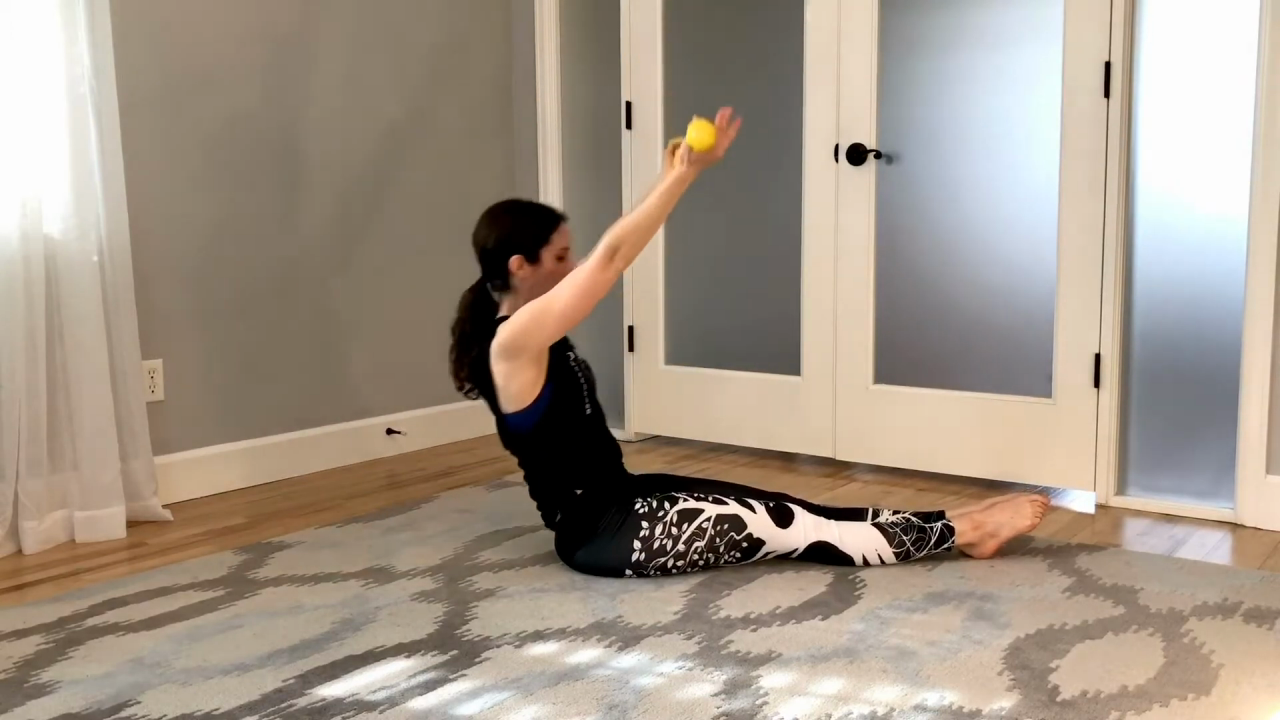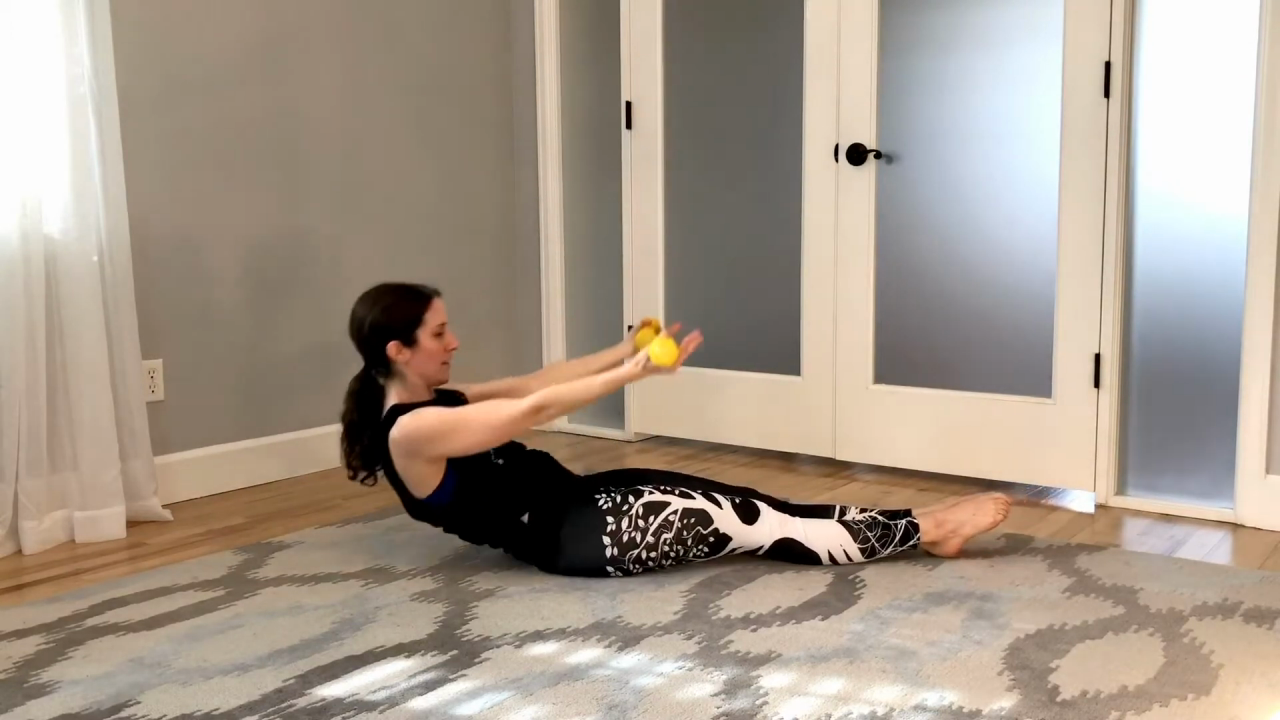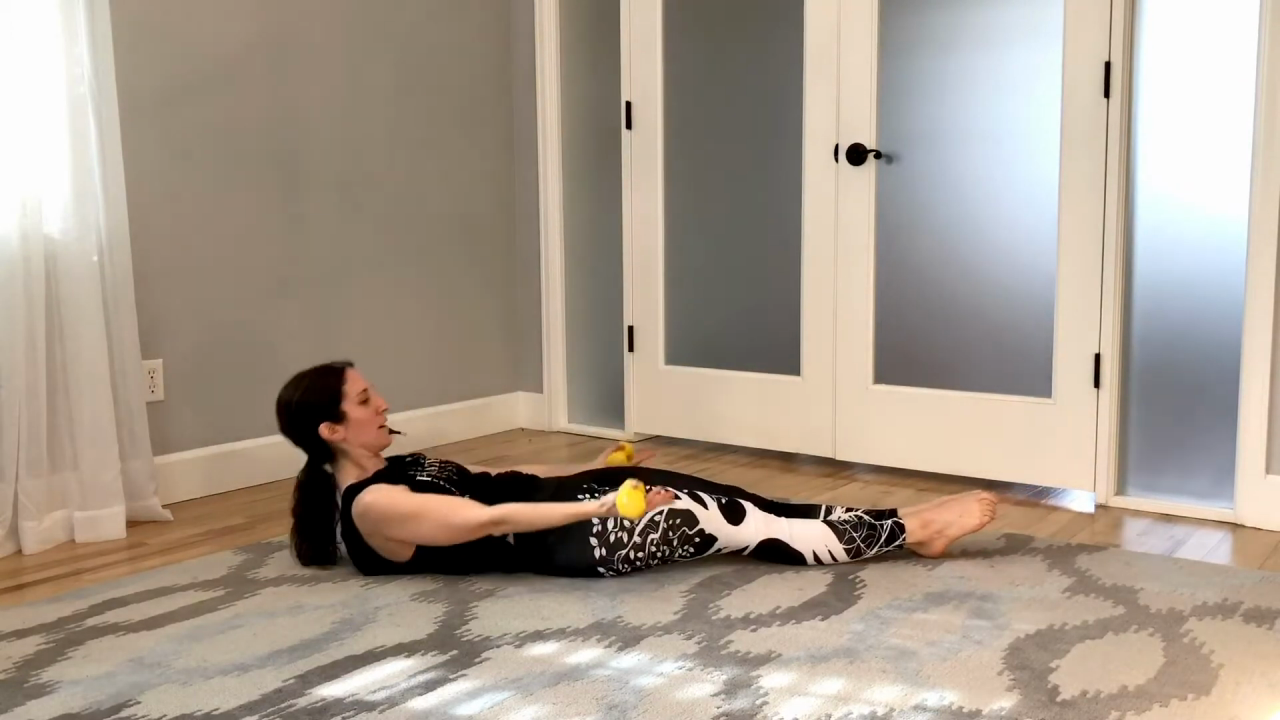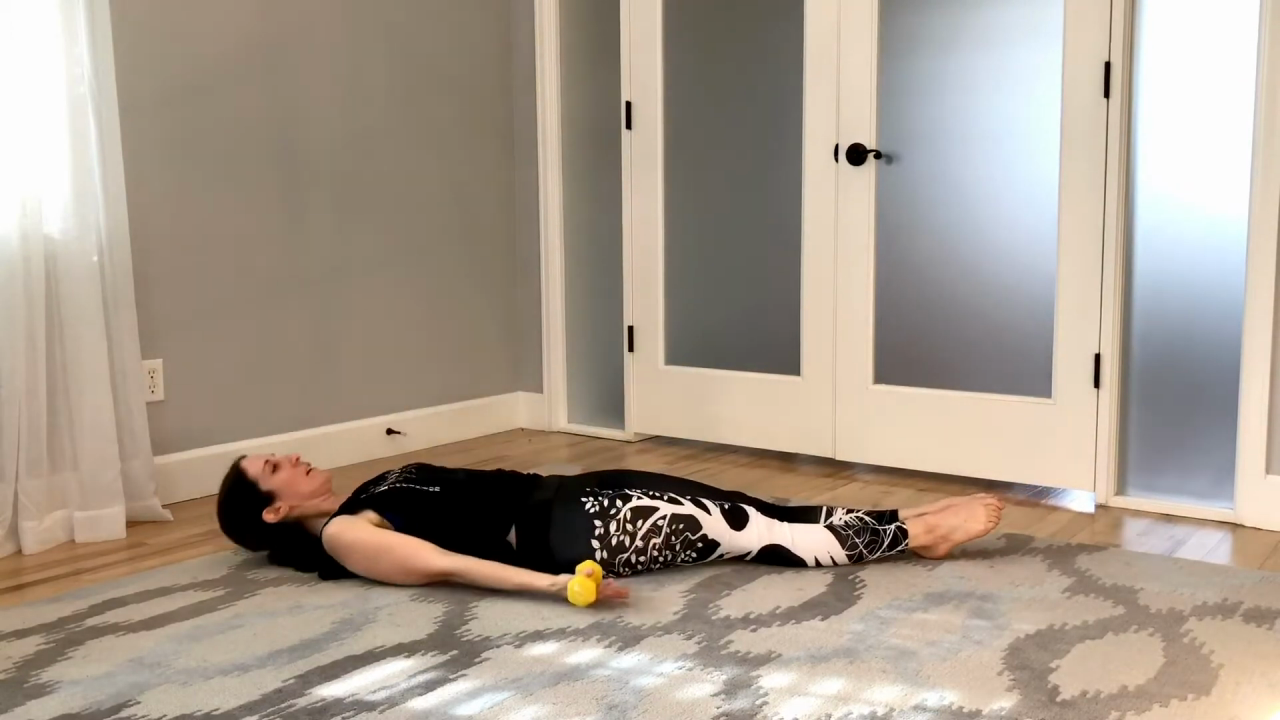
dt=0.4s
person 1, frame 1
left shoulder: (525, 327)
right shoulder: (515, 339)
left elbow: (604, 256)
right elbow: (608, 257)
left wrist: (676, 174)
right wrist: (685, 173)
left hip: (617, 506)
right hip: (597, 530)
left knee: (781, 511)
right knee: (780, 526)
left ankle: (948, 527)
right ankle: (955, 531)
person 1, frame 2
left shoulder: (434, 399)
right shoulder: (411, 431)
left elbow: (536, 381)
right elbow: (533, 410)
left wrist: (620, 353)
right wrist: (635, 370)
left hip: (580, 500)
right hip: (567, 535)
left knee: (749, 505)
right knee: (747, 523)
left ankle: (914, 525)
right ankle: (921, 530)
person 1, frame 3
left shoulder: (392, 471)
right shoulder: (370, 506)
right elbow: (489, 519)
left wrist: (594, 470)
right wrist: (600, 505)
left hip: (562, 504)
right hip: (566, 540)
left knee: (735, 505)
right knee: (734, 524)
left ankle: (898, 523)
right ankle: (907, 532)
person 1, frame 4
left shoulder: (368, 502)
right shoulder: (344, 536)
right elbow: (445, 562)
right wrist: (552, 583)
left hip: (552, 495)
right hip: (554, 530)
left knee: (736, 507)
right knee: (735, 528)
left ankle: (897, 521)
right ankle: (911, 533)
